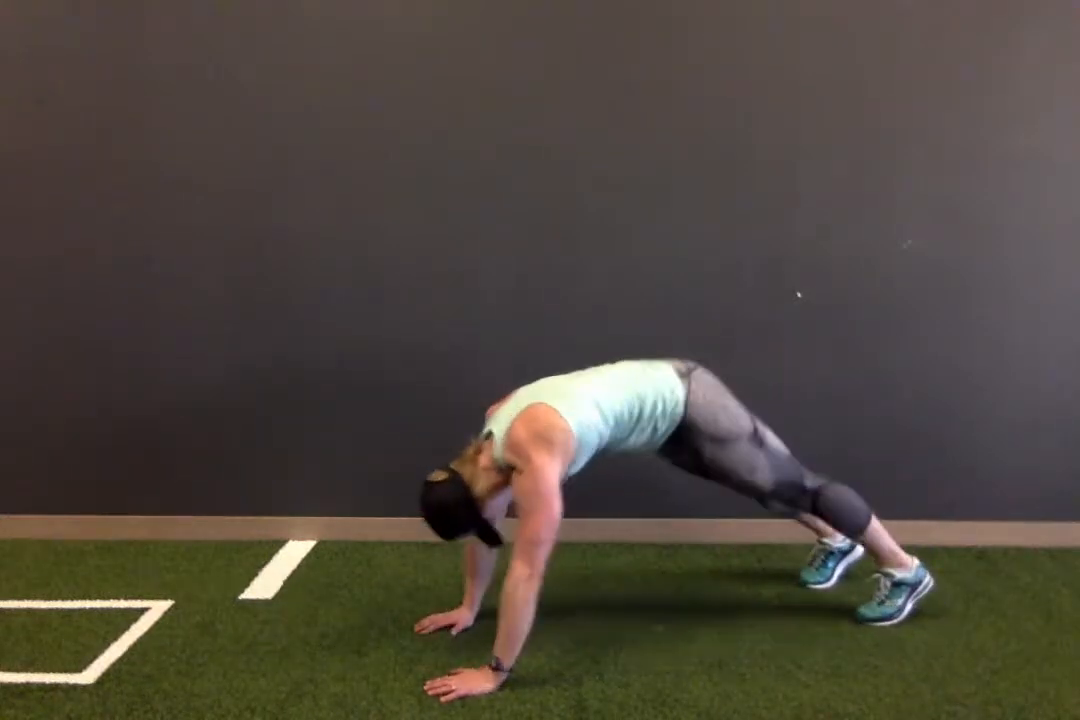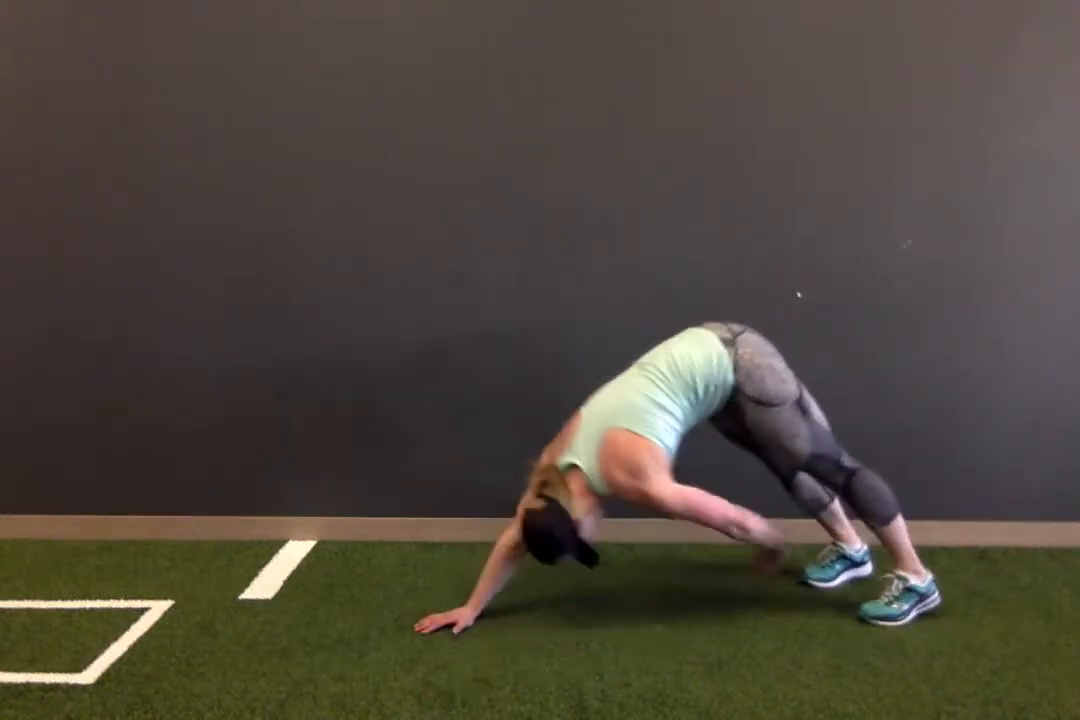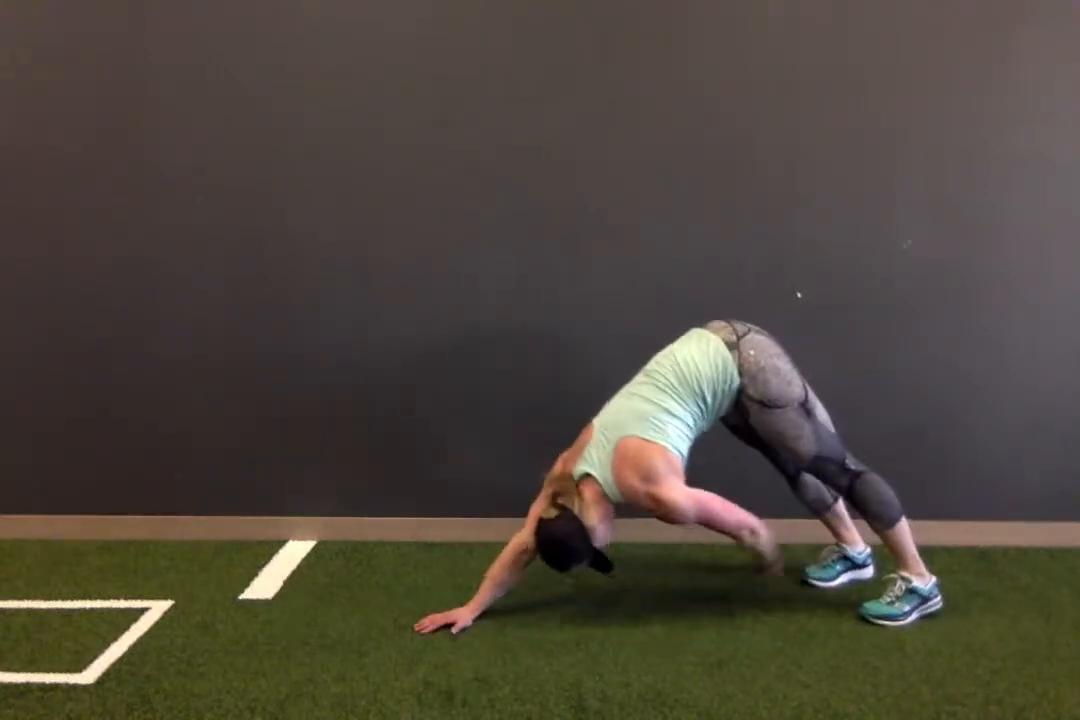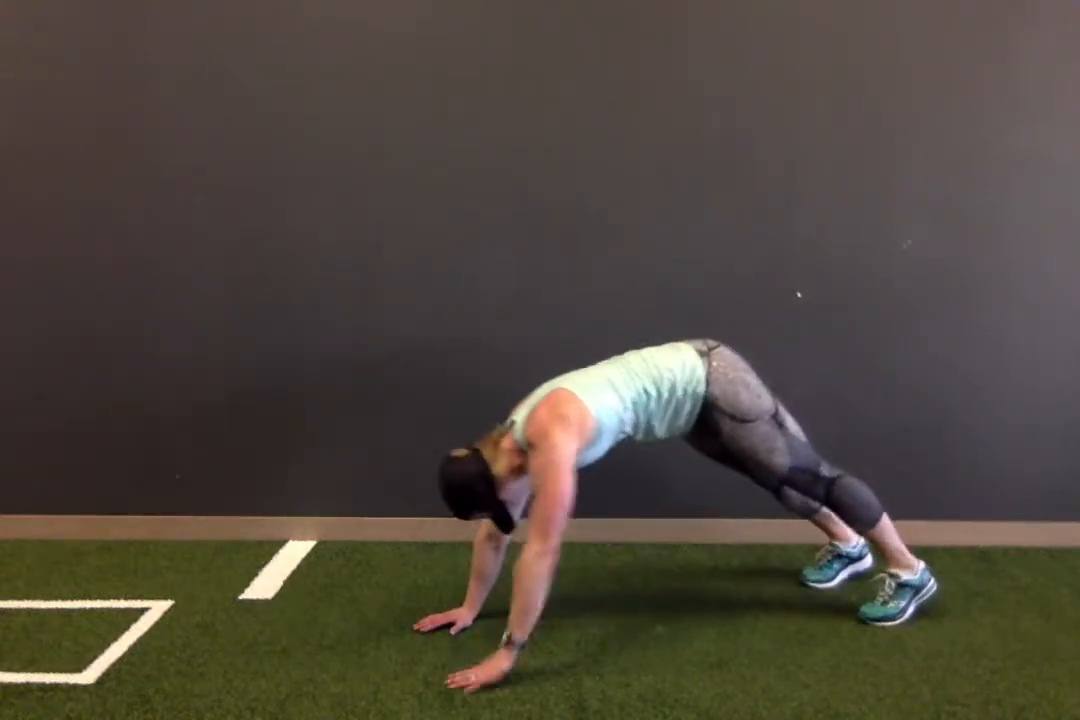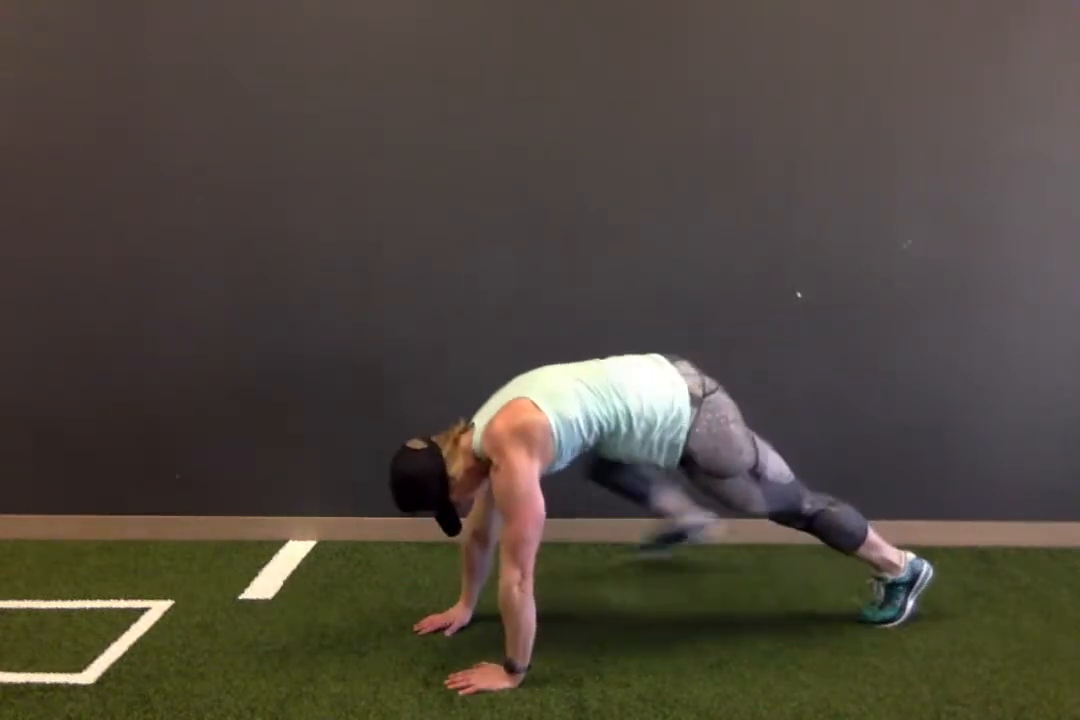
dt=0.4s
person 1, frame 1
left shoulder: (534, 459)
right shoulder: (492, 436)
left elbow: (527, 573)
right elbow: (481, 524)
left wrist: (493, 671)
right wrist: (468, 608)
left hip: (684, 399)
right hip: (663, 397)
left knee: (794, 483)
right knee: (753, 477)
left ankle: (904, 571)
right ankle: (836, 543)
person 1, frame 2
left shoulder: (634, 481)
right shoulder: (557, 461)
left elbow: (736, 522)
right elbow: (517, 536)
left wrist: (772, 548)
right wrist: (470, 609)
left hip: (736, 362)
right hip: (711, 351)
left knee: (831, 463)
right knee: (781, 458)
left ankle: (915, 579)
right ankle: (849, 549)
person 1, frame 3
left shoulder: (647, 485)
right shoulder: (567, 474)
left elbow: (748, 526)
right elbow: (524, 541)
left wrist: (771, 563)
right wrist: (472, 608)
left hip: (743, 362)
right hip: (716, 351)
left knee: (836, 465)
right knee: (789, 458)
left ankle: (918, 581)
right ankle: (852, 551)
person 1, frame 4
left shoulder: (550, 438)
right shoulder: (511, 436)
left elbow: (541, 553)
right elbow: (494, 531)
left wrist: (507, 653)
right wrist: (470, 607)
left hip: (708, 379)
right hip: (687, 382)
left knee: (808, 472)
right knee: (770, 471)
left ankle: (909, 572)
right ankle: (848, 547)
person 1, frame 5
left shoulder: (508, 450)
right shoulder: (481, 431)
left elbow: (518, 573)
right elbow: (481, 527)
left wrist: (512, 672)
right wrist: (465, 605)
left hip: (686, 417)
right hip: (661, 379)
left knee: (790, 503)
right knee: (604, 464)
left ankle: (898, 568)
right ankle: (686, 520)
